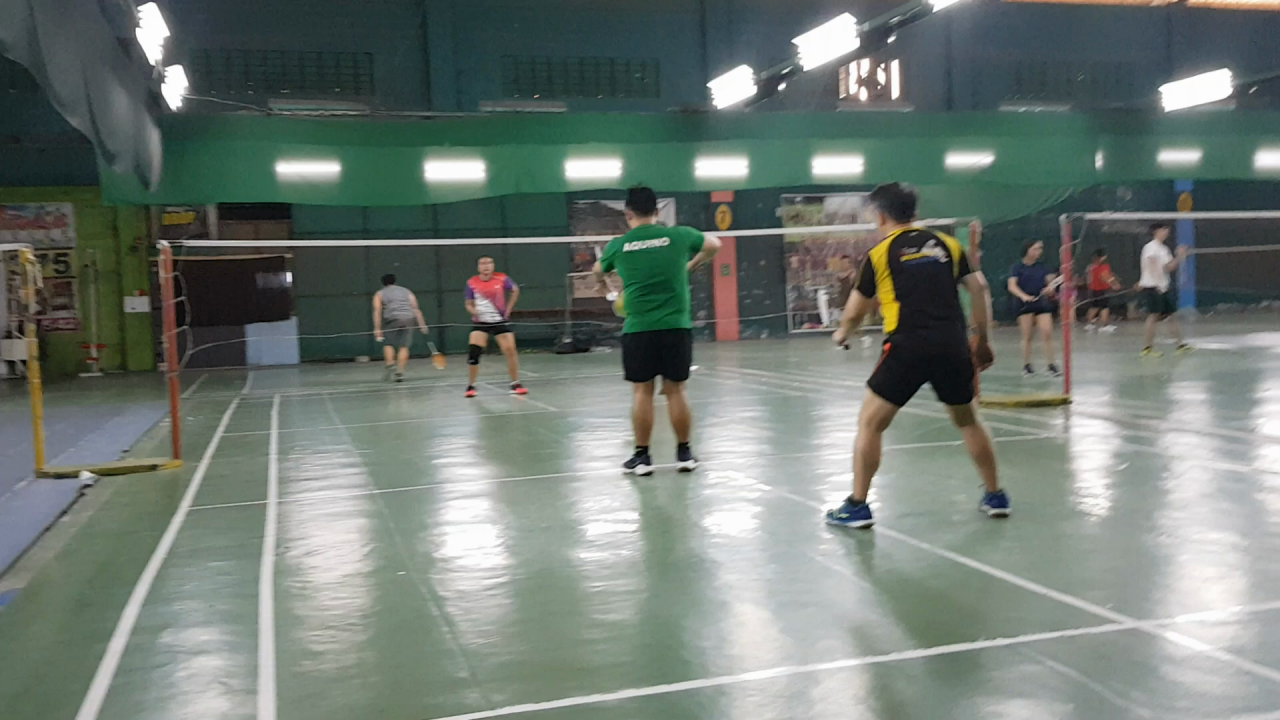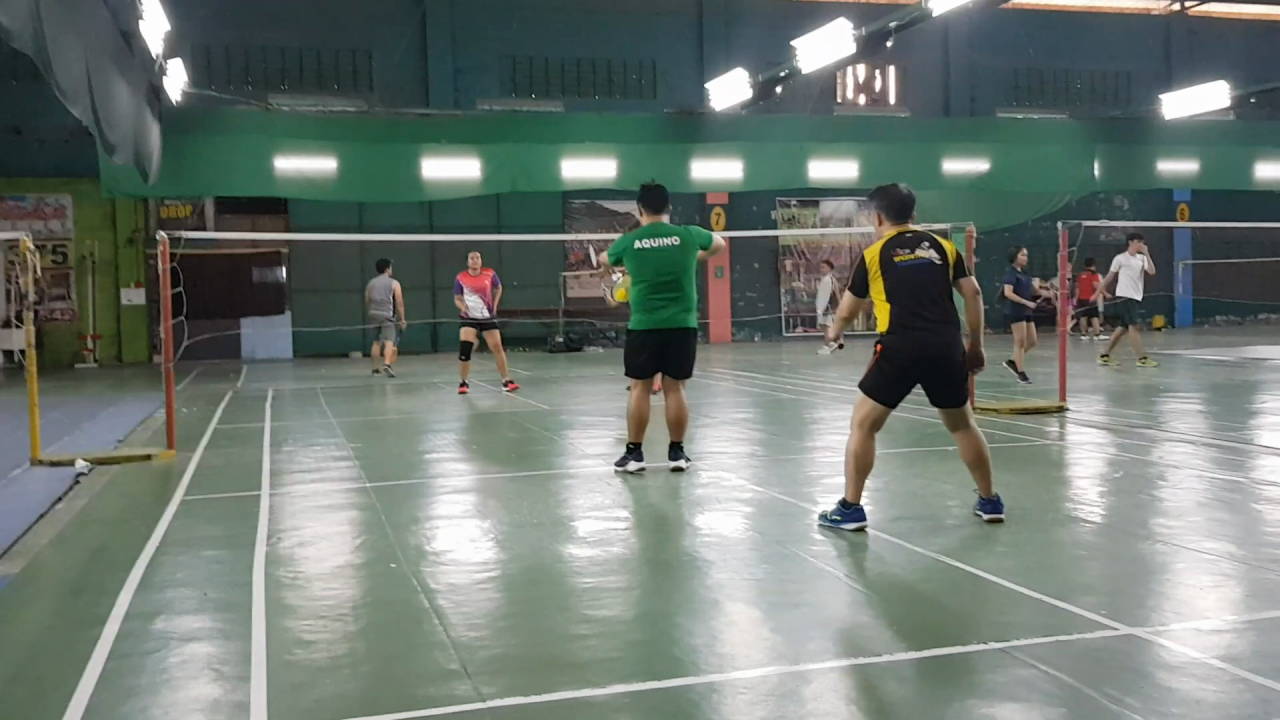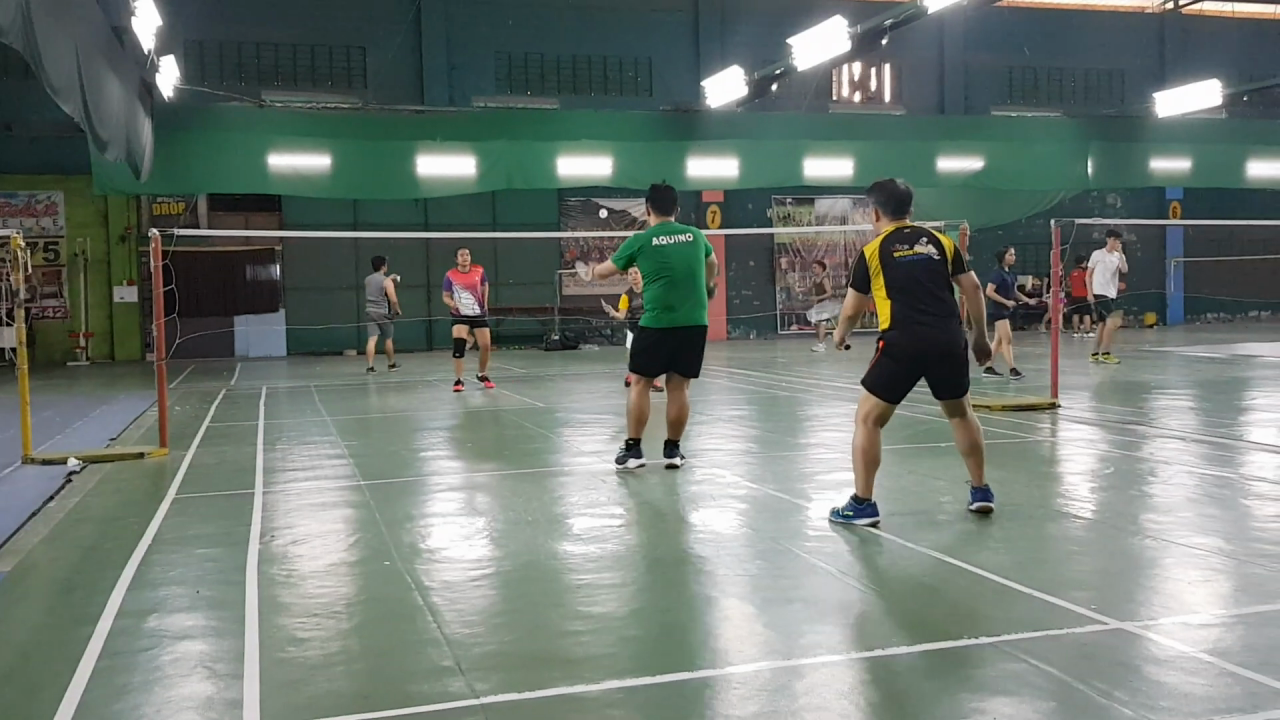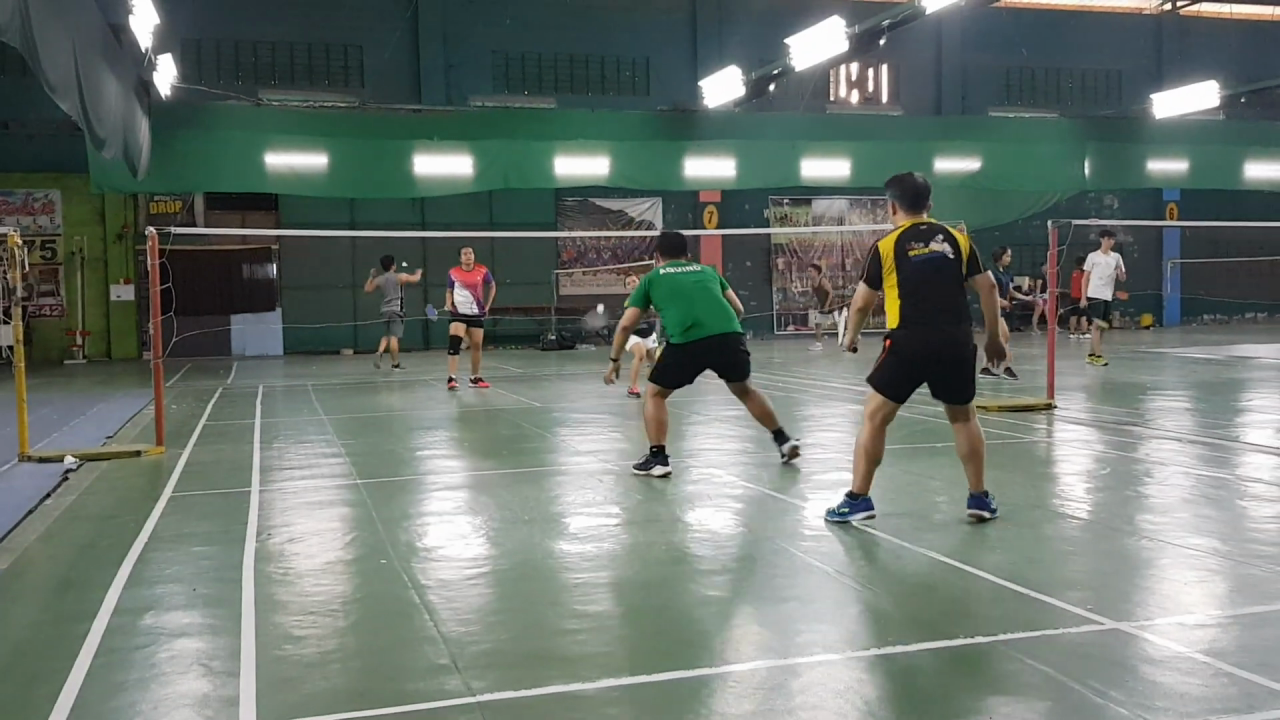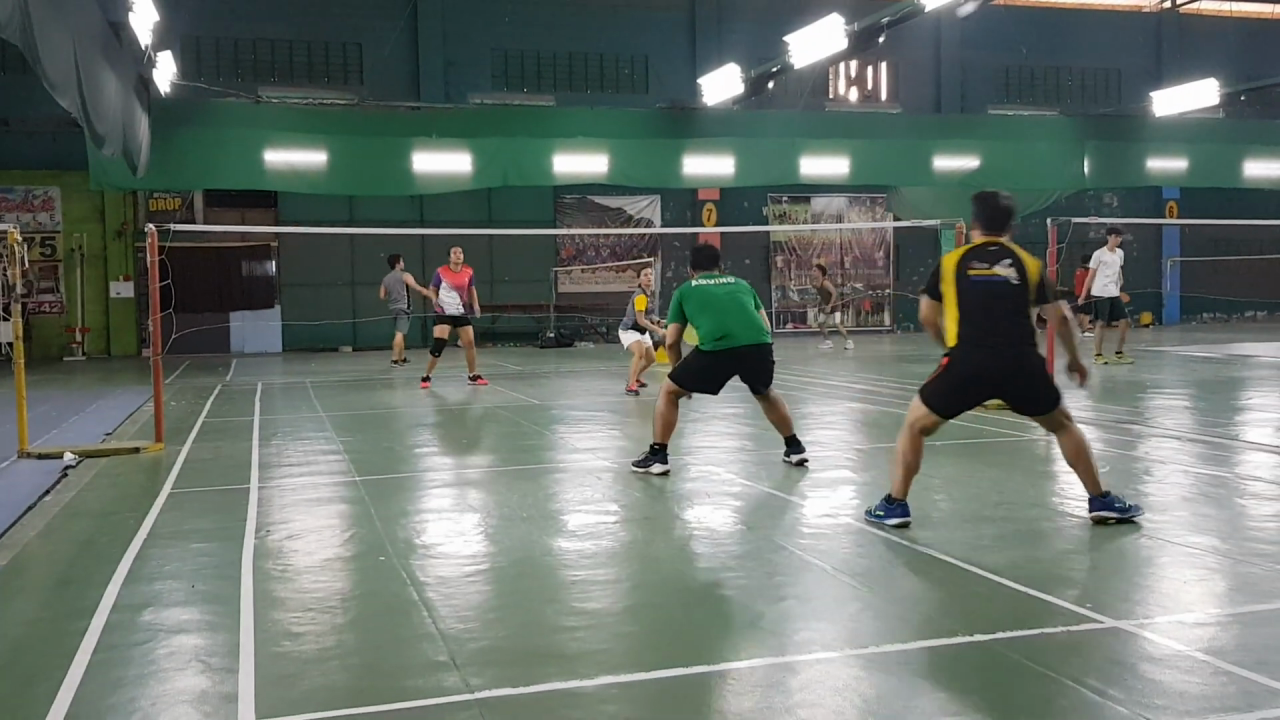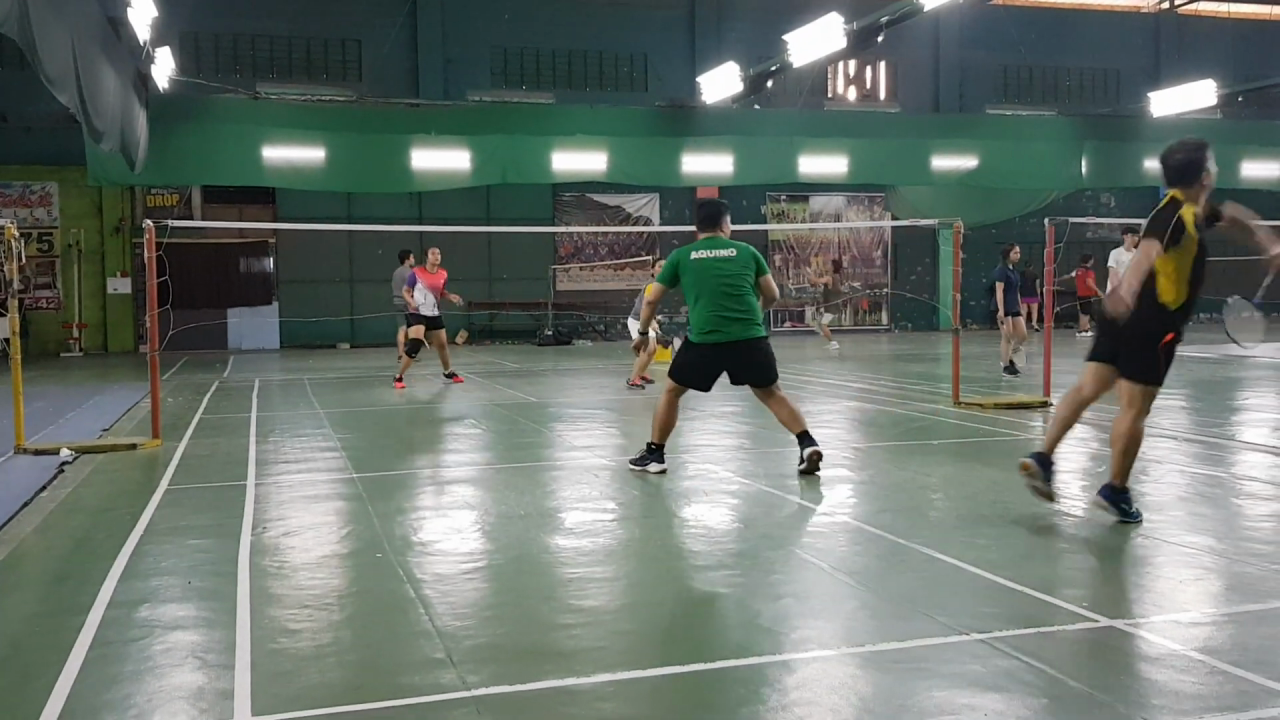
dt=0.4s
person 1, frame 1
left shoulder: (879, 255)
right shoulder: (947, 244)
left elbow: (854, 311)
right elbow: (979, 289)
left wrist: (841, 334)
right wrist: (983, 340)
left hip: (908, 348)
right hip: (953, 345)
left knee: (870, 422)
right knee: (968, 420)
left ankle: (857, 506)
right ankle: (996, 496)
person 1, frame 2
left shoulder: (874, 255)
right shoulder: (944, 247)
left elbow: (847, 311)
right elbow: (973, 294)
left wrist: (834, 332)
right wrist: (975, 346)
left hip: (900, 349)
right hip: (946, 348)
left knee: (863, 424)
right knee: (962, 425)
left ankle: (850, 508)
right ankle: (990, 501)
person 1, frame 3
left shoulder: (873, 251)
right shoulder: (940, 242)
left elbow: (852, 309)
right elbow: (972, 288)
left wrist: (840, 336)
right wrist: (980, 337)
left hip: (902, 344)
right hip: (948, 342)
left knee: (867, 419)
right knee: (961, 415)
left ankle: (863, 504)
right ankle: (981, 491)
person 1, frame 4
left shoulder: (886, 247)
right shoulder: (957, 240)
left elbow: (862, 303)
right elbow: (988, 289)
left wrist: (850, 337)
right wrist: (994, 336)
left hip: (908, 344)
right hip: (957, 342)
left knee: (874, 420)
right knee: (964, 419)
left ankle: (856, 500)
right ankle: (979, 498)
person 1, frame 5
left shoulder: (951, 263)
right shoulder: (1028, 265)
left elbow: (927, 316)
right elbow: (1058, 317)
left wrist: (951, 345)
right wrist: (1074, 359)
left hip: (969, 363)
right hip: (1021, 364)
left knee: (914, 427)
right knee: (1064, 427)
left ankle: (894, 504)
right ankle: (1101, 500)
person 1, frame 6
left shoulder: (1195, 210)
right shoulder: (1178, 217)
left elbow: (1234, 215)
right elbow: (1147, 252)
right wrist: (1128, 289)
left hip: (1124, 315)
right hip: (1150, 323)
left knee: (1086, 390)
right knee: (1134, 409)
left ankle: (1041, 458)
right ankle: (1114, 489)
person 2, frame 1
left shoulder: (619, 245)
right shoulder: (679, 236)
left elbow: (597, 271)
right elbow: (715, 245)
left wrist: (603, 284)
right wrist: (692, 266)
left hip: (639, 329)
right hip: (677, 327)
left knee: (642, 391)
right knee: (676, 390)
left ankle: (642, 456)
right ankle: (685, 454)
person 2, frame 2
left shoulder: (629, 241)
right shoulder: (689, 235)
left elbow: (604, 260)
right elbow: (719, 244)
left wrist: (607, 261)
left hip: (644, 327)
right hip: (683, 326)
left knee: (639, 388)
right knee: (675, 389)
left ankle: (634, 453)
right ankle: (677, 452)
person 2, frame 3
left shoulder: (640, 241)
right shoulder: (696, 236)
left elbow: (603, 273)
right elbow: (714, 267)
left wrist: (594, 272)
right wrist: (710, 289)
left hip: (658, 324)
right hip: (695, 323)
left knee: (639, 384)
right knee: (678, 387)
left ankle: (632, 450)
right ankle: (672, 449)
person 2, frame 4
left shoulder: (651, 278)
right shoulder: (707, 272)
left elbow: (626, 325)
right elbow: (738, 310)
left wrist: (614, 361)
left hip: (687, 341)
right hip: (729, 335)
left knee: (654, 394)
right knee: (745, 391)
left ankle: (658, 458)
right ankle: (784, 440)
person 2, frame 5
left shoulder: (684, 291)
right shoulder: (741, 284)
left elbow: (672, 342)
right elbow: (765, 327)
left wrist: (681, 370)
left hip: (715, 348)
right hip: (759, 344)
left knee: (669, 392)
right knee: (766, 395)
left ankle: (658, 456)
right ankle: (794, 447)
person 2, frame 6
left shoulder: (681, 256)
right shoulder: (747, 252)
left elbow: (651, 300)
right elbow: (772, 296)
left wrist: (642, 333)
left hip: (705, 341)
right hip: (751, 338)
left knee: (671, 392)
right knee: (772, 394)
left ankle: (654, 454)
right ankle: (808, 444)
